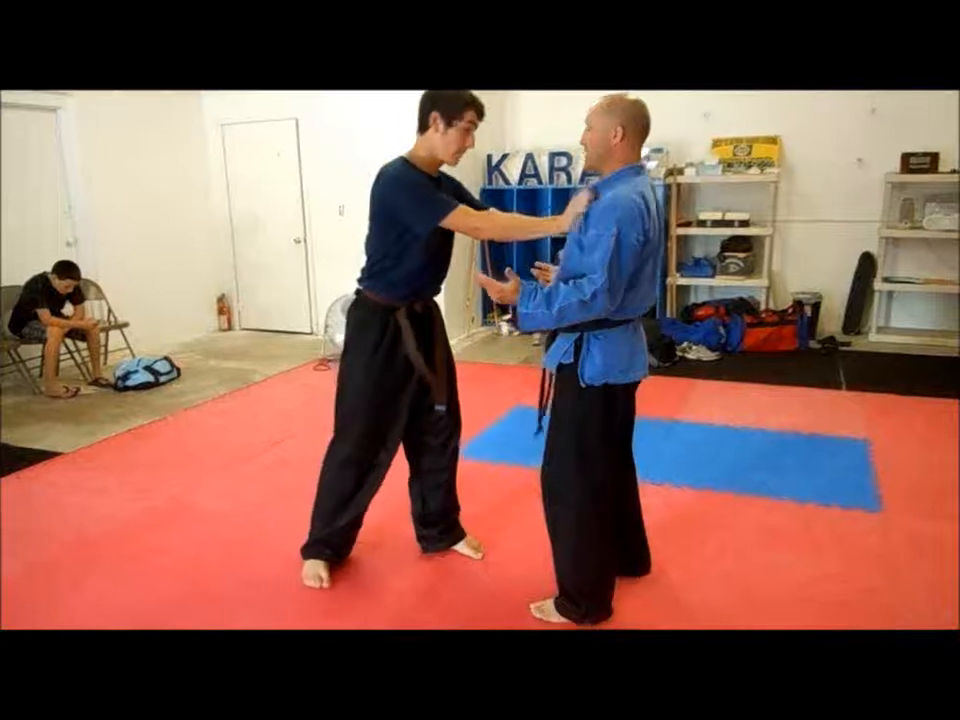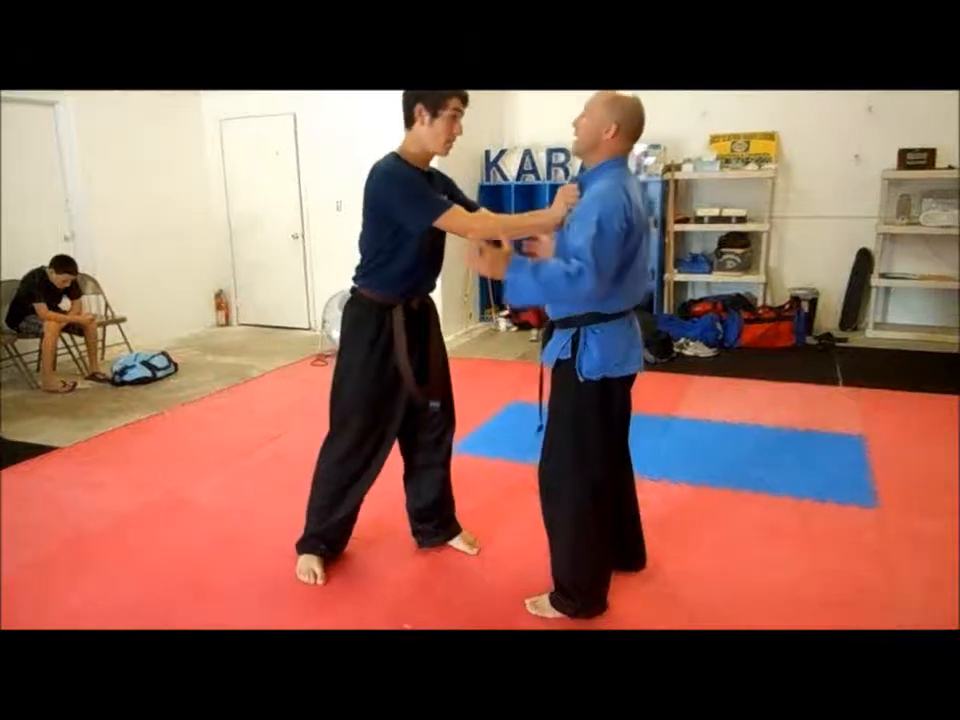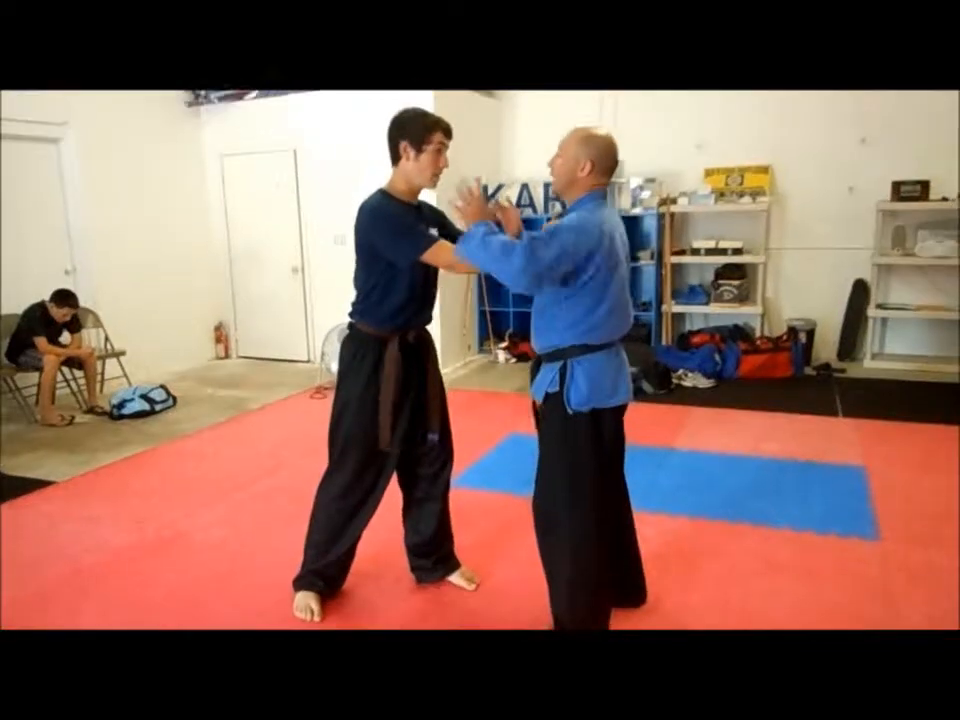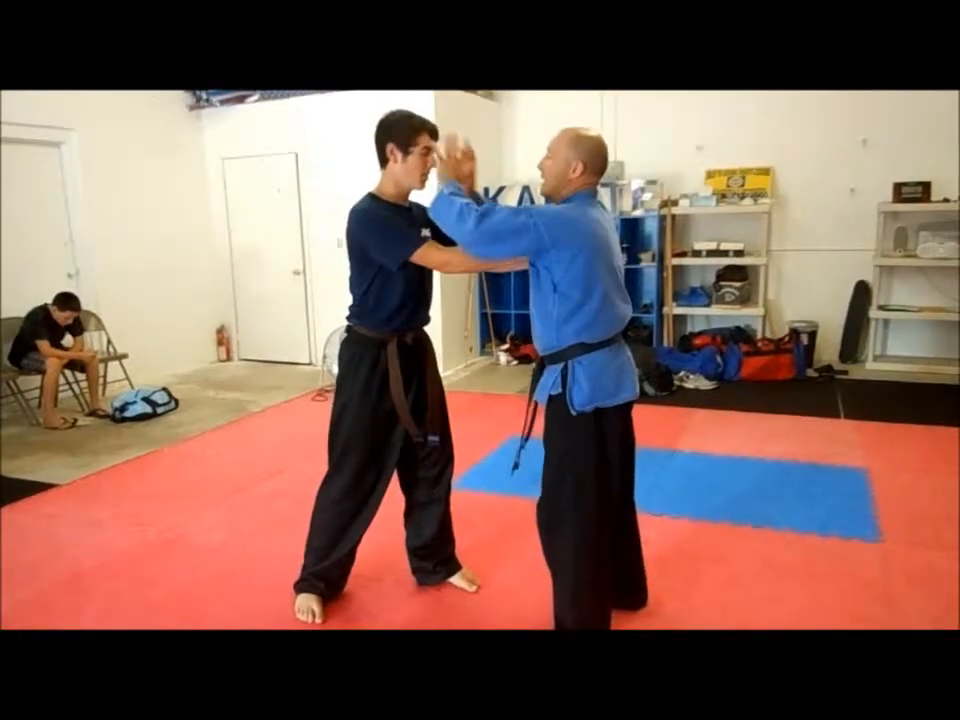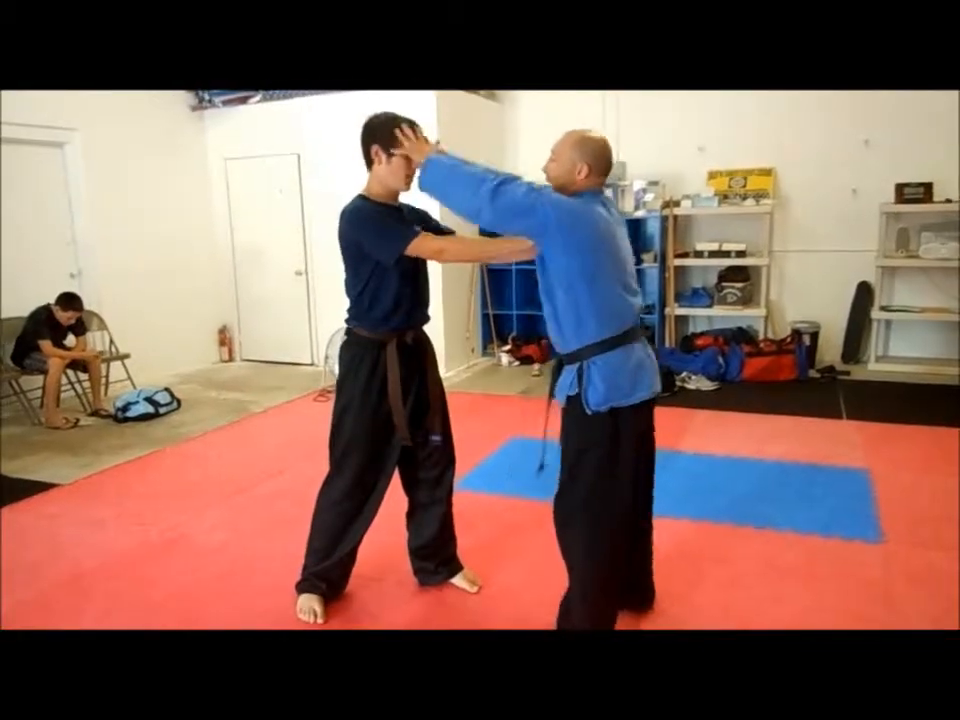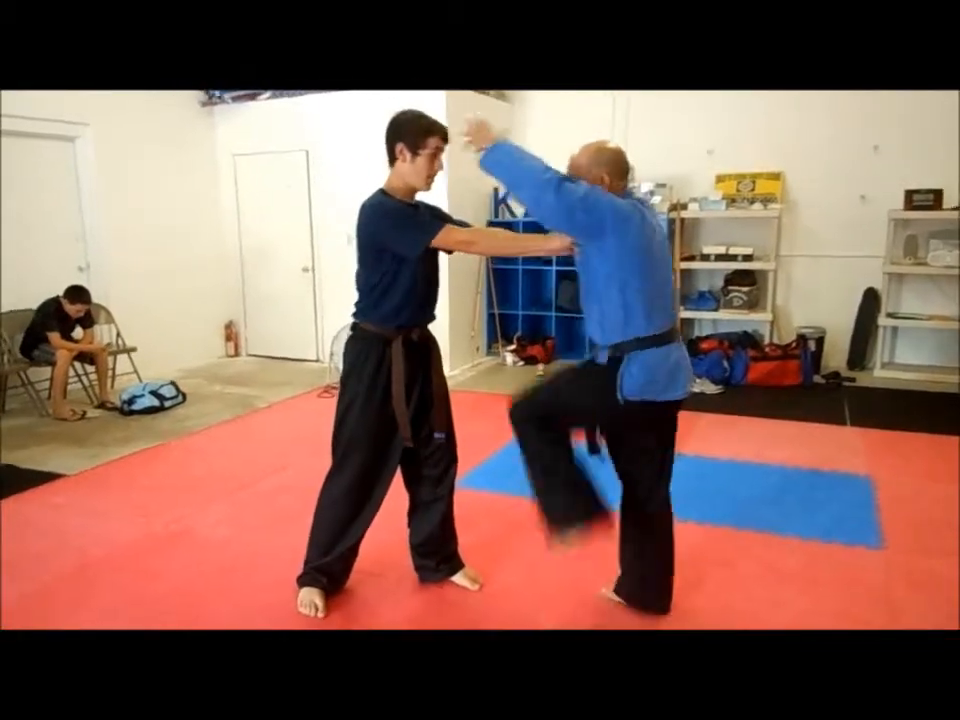
dt=0.3s
person 1, frame 1
left shoulder: (618, 204)
right shoulder: (634, 192)
left elbow: (597, 294)
left wrist: (524, 299)
right wrist: (564, 276)
left hip: (594, 353)
right hip: (616, 348)
left knee: (573, 475)
right knee: (609, 461)
left ankle: (583, 599)
right ankle: (627, 555)
person 1, frame 2
left shoulder: (605, 196)
right shoulder: (615, 186)
left elbow: (585, 278)
left wrist: (512, 272)
right wrist: (558, 254)
left hip: (590, 346)
right hip: (608, 340)
left knee: (570, 471)
right knee: (605, 456)
left ankle: (578, 594)
right ankle: (622, 550)
person 1, frame 3
left shoulder: (582, 226)
right shoulder: (599, 219)
left elbow: (522, 270)
right elbow: (552, 267)
left wrist: (477, 227)
right wrist: (518, 235)
left hip: (577, 380)
right hip: (600, 372)
left knee: (564, 506)
right knee: (602, 489)
left ankle: (580, 618)
right ankle: (622, 585)
person 1, frame 4
left shoulder: (562, 222)
right shoulder: (590, 217)
left elbow: (479, 231)
right elbow: (511, 230)
left wrist: (451, 186)
right wrist: (467, 191)
left hip: (581, 379)
right hip: (606, 371)
left knee: (569, 508)
right knee: (609, 491)
left ankle: (582, 618)
right ankle: (624, 588)
person 1, frame 5
left shoulder: (567, 215)
right shoulder: (601, 213)
left elbow: (492, 195)
right elbow: (512, 202)
left wrist: (429, 158)
left hip: (599, 379)
right hip: (629, 370)
left knee: (584, 507)
right knee: (624, 493)
left ankle: (587, 618)
right ankle: (631, 589)
person 1, frame 6
left shoulder: (614, 215)
right shoulder: (636, 216)
left elbow: (551, 192)
left wrist: (492, 146)
left hip: (630, 371)
right hip: (663, 369)
left knee: (531, 413)
right knee: (645, 481)
left ankle: (577, 509)
right ankle: (646, 588)
person 2, frame 1
left shoulder: (445, 186)
right shoulder: (397, 181)
left elbow: (492, 221)
right elbow: (477, 227)
left wrist: (559, 223)
right wrist: (561, 224)
left hip: (422, 320)
right hip: (379, 324)
left knee: (437, 430)
right knee: (360, 439)
left ankle: (440, 528)
right ankle: (323, 546)
person 2, frame 2
left shoulder: (437, 181)
right shoulder: (390, 176)
left elbow: (485, 222)
right elbow: (469, 227)
left wrist: (547, 219)
right wrist: (550, 216)
left hip: (417, 315)
right hip: (375, 320)
left knee: (432, 425)
right knee: (355, 434)
left ankle: (435, 524)
right ankle: (318, 542)
person 2, frame 3
left shoulder: (428, 215)
right shoulder: (379, 213)
right elbow: (453, 260)
left hip: (415, 348)
right hip: (372, 354)
left knee: (430, 459)
right knee: (355, 469)
left ankle: (433, 559)
right ankle: (316, 578)
person 2, frame 4
left shoulder: (419, 215)
right shoulder: (368, 217)
left elbow: (466, 252)
right elbow: (445, 262)
right wrist: (519, 254)
left hip: (414, 351)
right hip: (371, 357)
left knee: (431, 462)
right knee: (354, 472)
left ankle: (435, 561)
right ankle: (316, 581)
person 2, frame 5
left shoulder: (412, 216)
right shoulder: (360, 217)
left elbow: (458, 245)
right elbow: (442, 250)
left wrist: (523, 245)
right wrist: (524, 246)
left hip: (413, 352)
right hip: (370, 358)
left knee: (432, 462)
right knee: (354, 473)
left ankle: (436, 562)
right ankle: (317, 581)
person 2, frame 6
left shoulder: (424, 214)
right shoulder: (380, 212)
left elbow: (475, 238)
right elbow: (468, 241)
left wrist: (547, 243)
right wrist: (551, 244)
left hip: (418, 349)
right hip: (377, 353)
left knee: (434, 459)
right knee: (358, 468)
left ankle: (437, 560)
right ankle: (319, 575)
